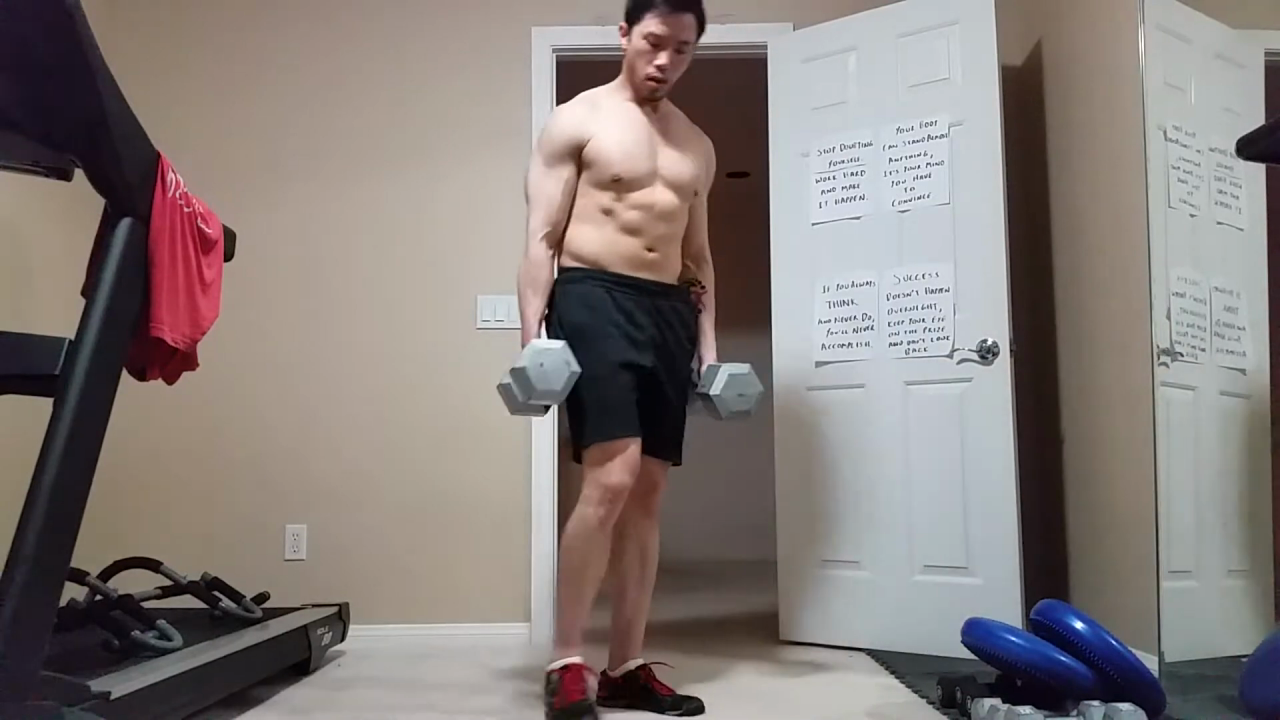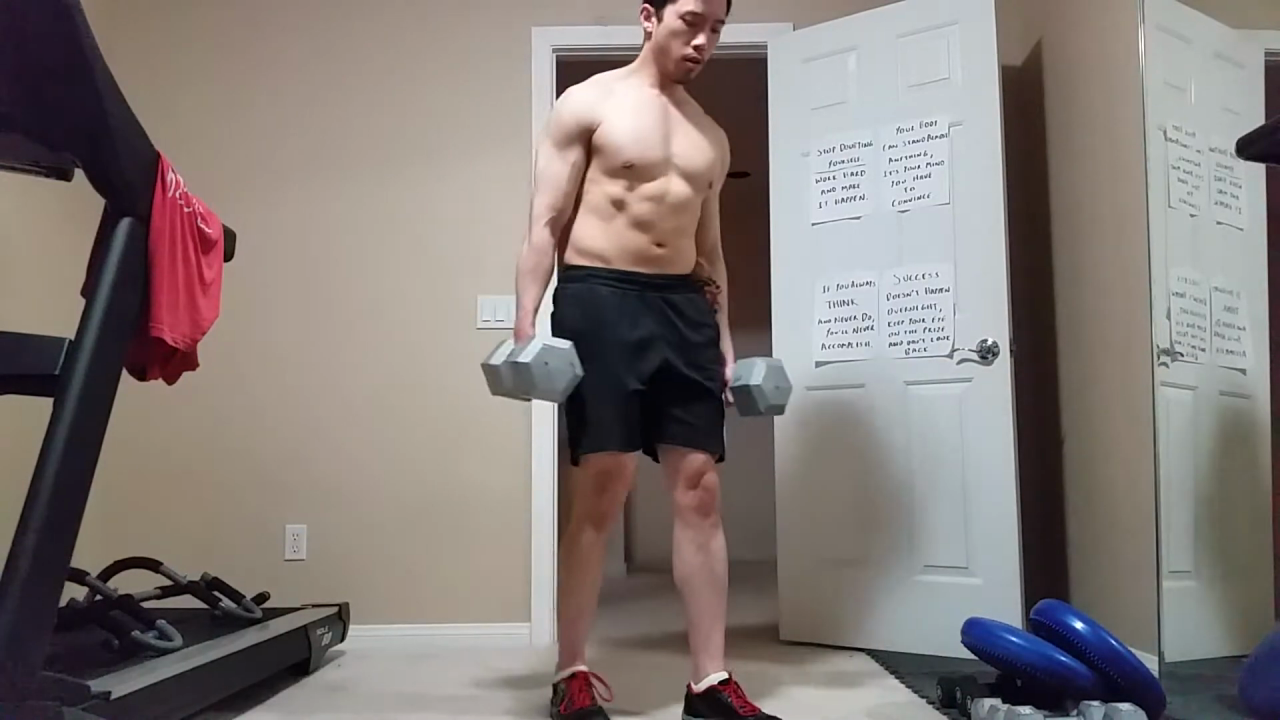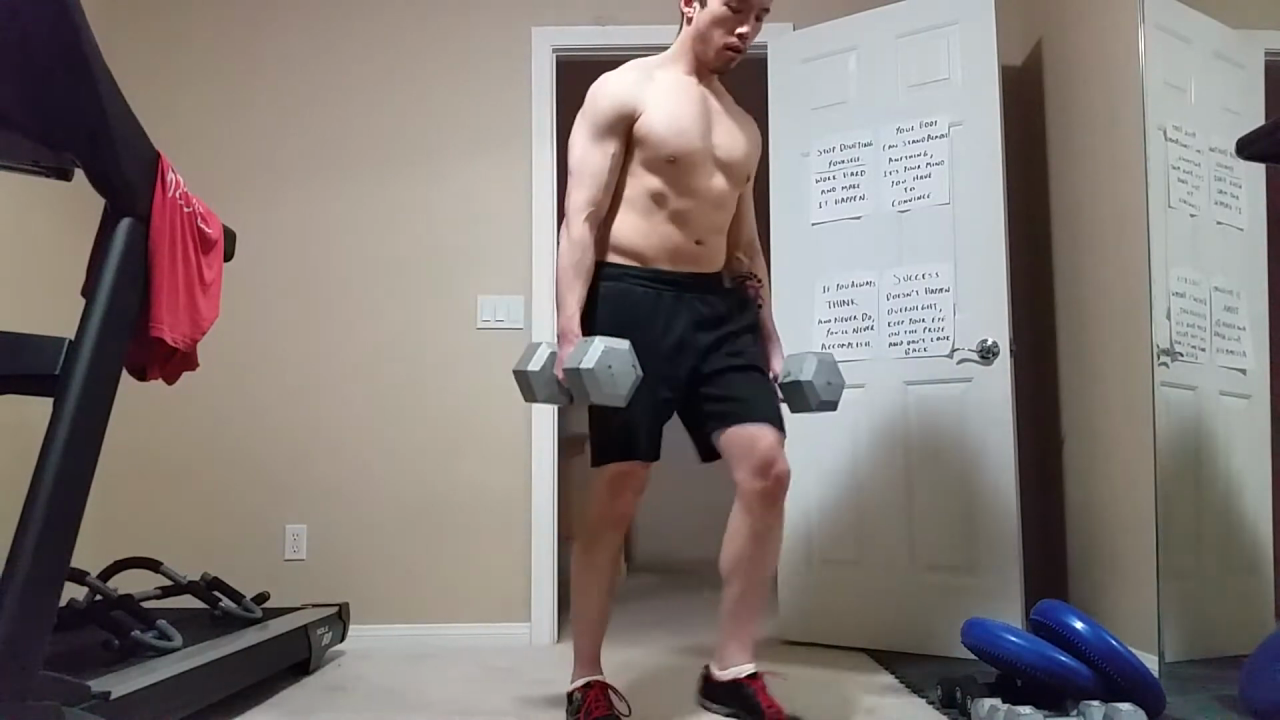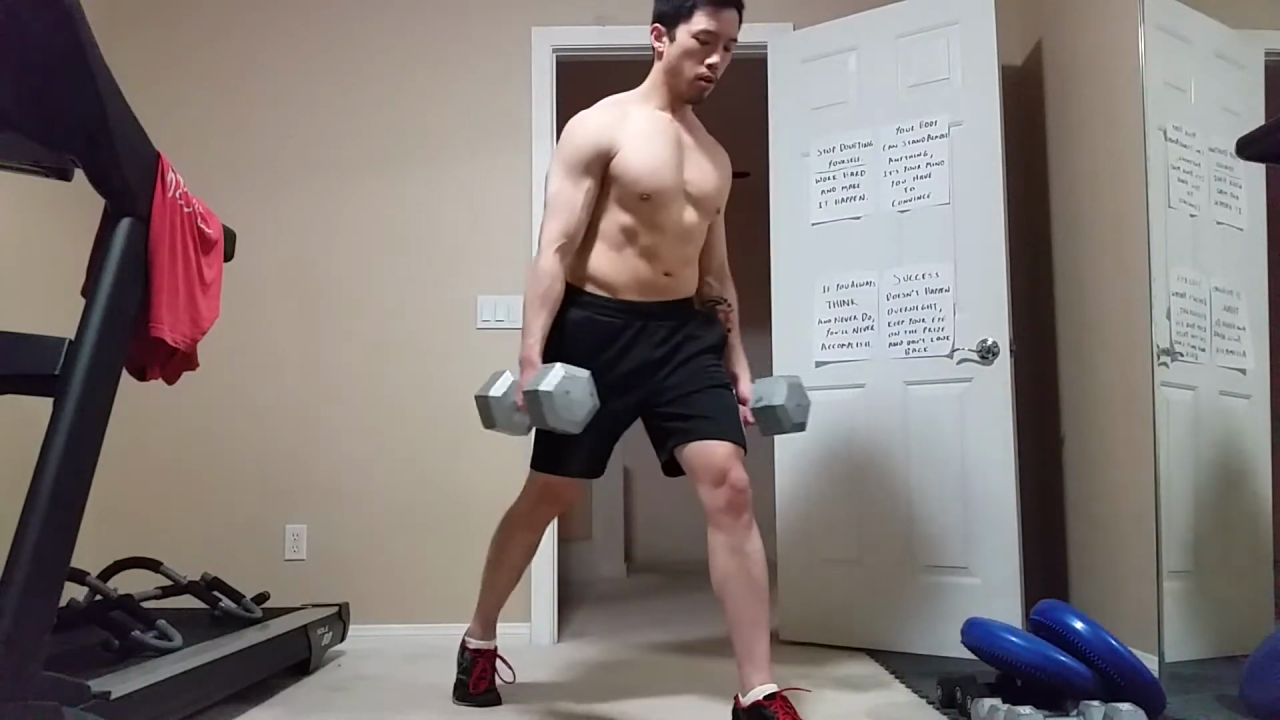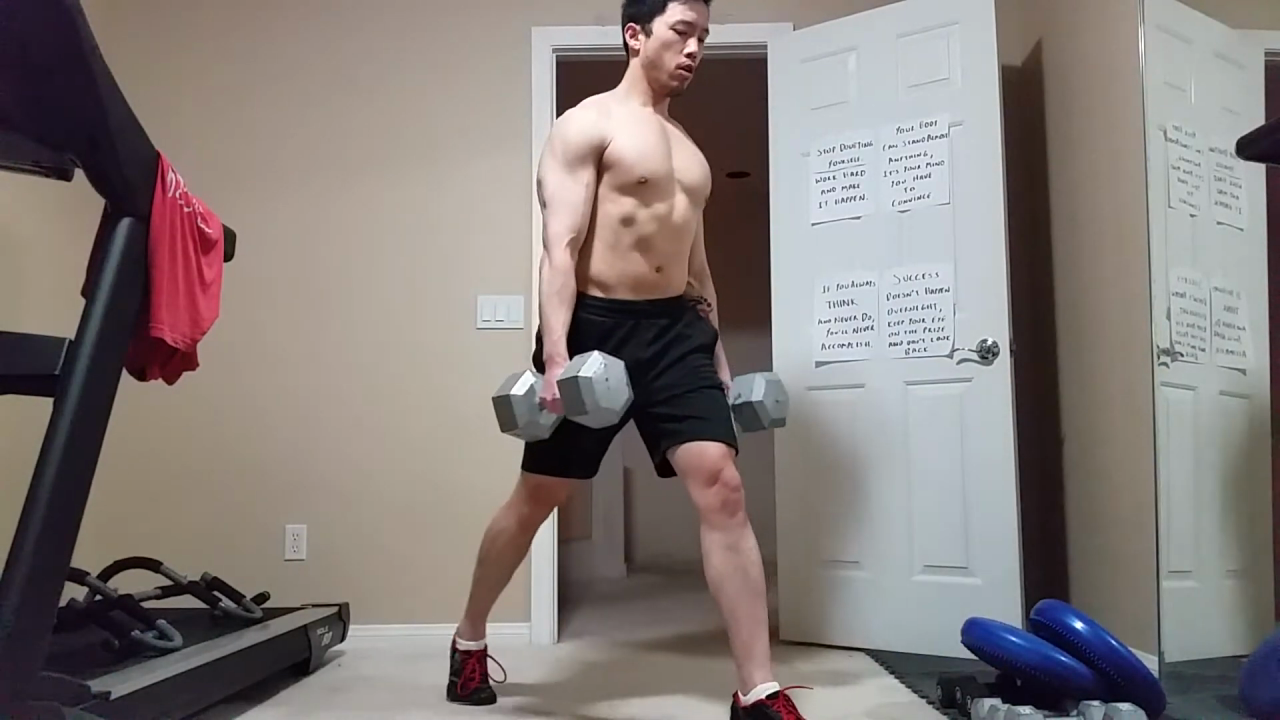
dt=1s
person 1, frame 1
left shoulder: (698, 147)
right shoulder: (576, 121)
right elbow: (541, 240)
left wrist: (707, 339)
right wrist: (531, 336)
left hip: (668, 313)
right hip: (594, 301)
left knee: (646, 493)
right knee: (611, 480)
right ankle: (567, 661)
person 1, frame 2
left shoulder: (711, 137)
right shoulder: (587, 104)
right elbow: (545, 224)
left wrist: (724, 343)
right wrist: (524, 322)
left hip: (684, 309)
right hip: (599, 299)
left knee: (700, 491)
right knee: (602, 489)
person 1, frame 3
left shoulder: (743, 125)
right shoulder: (623, 91)
right elbow: (581, 218)
left wrist: (768, 337)
right wrist: (570, 325)
left hip: (717, 306)
right hip: (632, 299)
left knee: (765, 470)
right knee: (617, 492)
person 1, frame 4
left shoulder: (715, 156)
right shoulder: (600, 128)
right elbow: (555, 249)
left wrist: (739, 368)
right wrist: (532, 355)
left hip: (684, 333)
right hip: (598, 329)
left knee: (731, 491)
right knee: (545, 495)
right ankle: (479, 642)
person 1, frame 5
left shoulder: (690, 150)
right shoulder: (586, 126)
right elbow: (560, 248)
left wrist: (719, 360)
right wrist: (557, 354)
left hip: (675, 331)
right hip: (596, 327)
left knee: (722, 492)
right knee: (537, 496)
right ankle: (469, 640)
